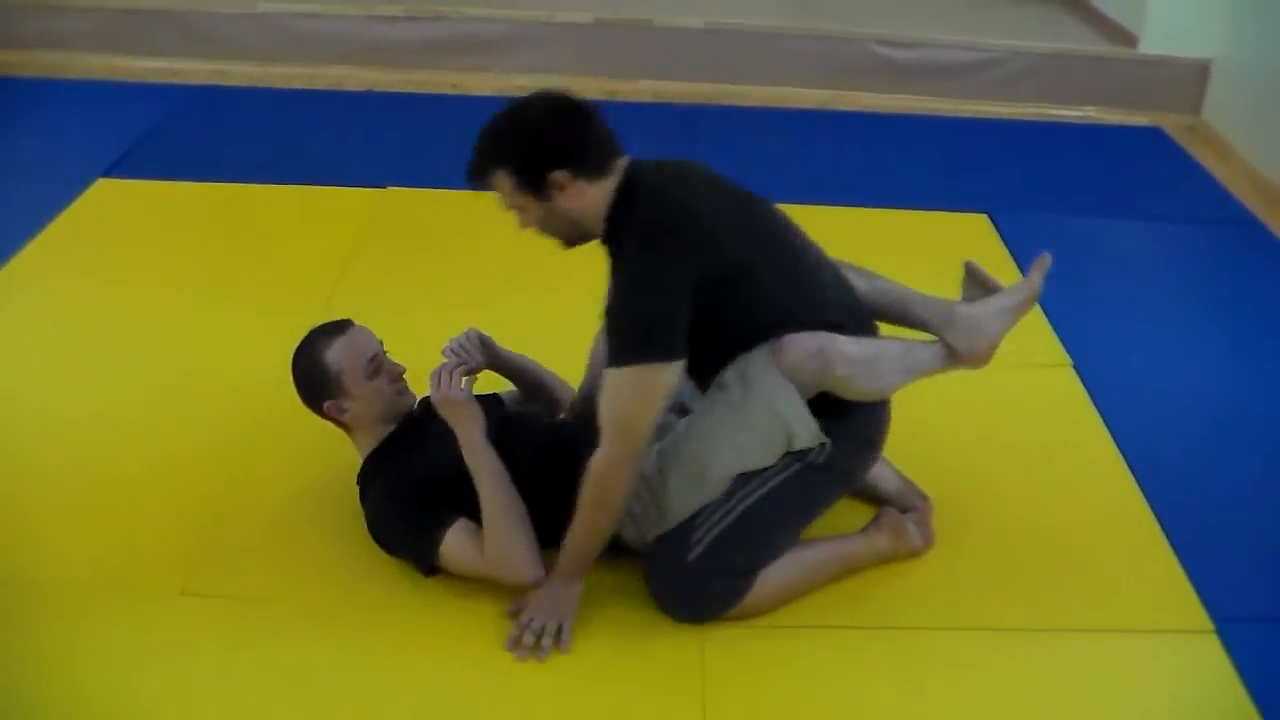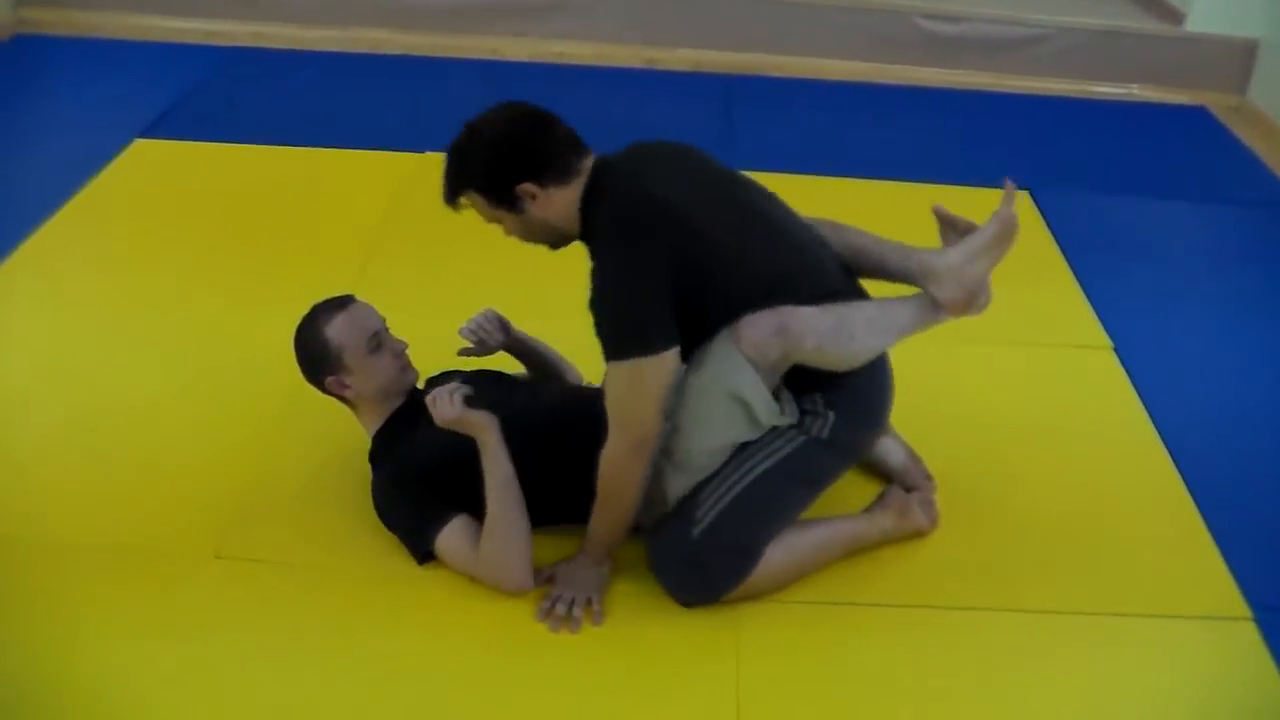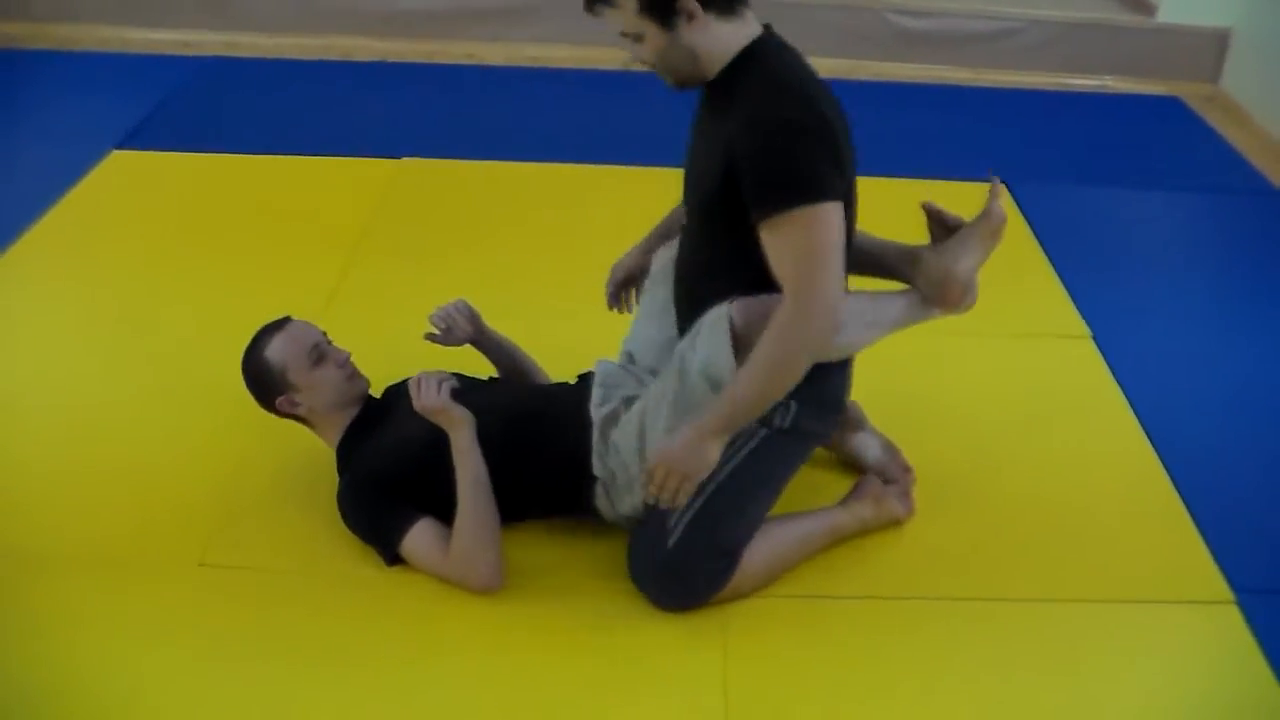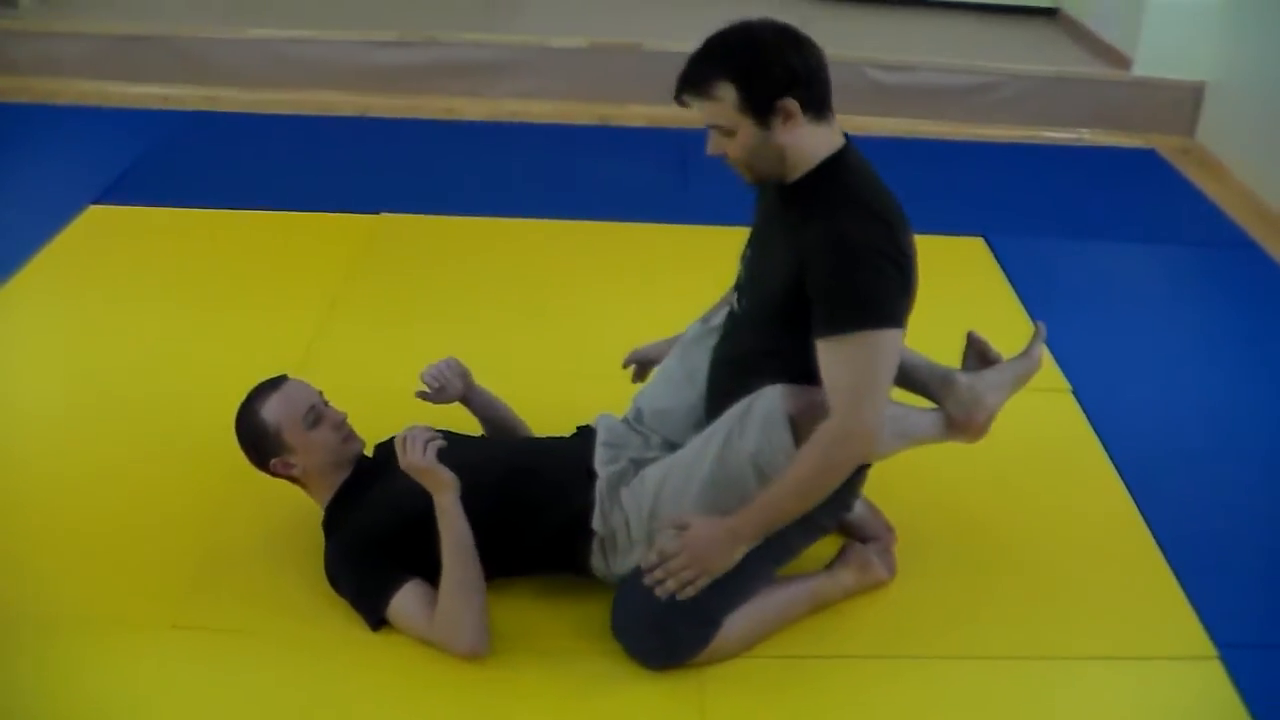
dt=0.7s
person 1, frame 1
left shoulder: (432, 414)
right shoulder: (396, 503)
left elbow: (560, 405)
right elbow: (520, 566)
left wrist: (497, 359)
right wrist: (471, 434)
right knee: (786, 359)
person 1, frame 2
left shoulder: (444, 391)
right shoulder: (403, 482)
left elbow: (570, 386)
right elbow: (513, 576)
left wrist: (512, 338)
right wrist: (488, 436)
person 1, frame 3
left shoulder: (405, 399)
right shoulder: (368, 489)
right elbow: (482, 573)
left wrist: (478, 332)
right wrist: (461, 433)
right hip: (625, 468)
right knee: (747, 320)
right ankle: (920, 331)
person 1, frame 4
left shoulder: (392, 454)
right shoulder: (355, 549)
right elbow: (467, 637)
left wrist: (468, 391)
right wrist: (445, 495)
left hip: (608, 455)
right hip: (618, 528)
left knee: (724, 335)
right knee: (788, 409)
right ankle: (953, 417)
person 2, frame 1
left shoulder: (654, 267)
right shoulder: (654, 186)
left elbow: (619, 457)
right elbow: (623, 330)
left wrist: (565, 579)
left hip: (825, 414)
right hip: (831, 362)
left knee: (683, 586)
left ankle: (872, 542)
person 2, frame 2
left shoulder: (627, 267)
right shoulder: (649, 163)
left elbow: (633, 442)
left wrist: (595, 556)
left hip: (831, 391)
right hip: (838, 340)
left knee: (689, 565)
left ankle: (886, 521)
person 2, frame 3
left shoulder: (779, 114)
right shoulder: (742, 76)
left elbow: (815, 309)
left wrist: (706, 433)
left hip: (780, 381)
right hip: (724, 354)
left knee: (668, 574)
right ankle: (834, 433)
person 2, frame 4
left shoulder: (851, 236)
right shoulder: (790, 178)
left elbow: (857, 427)
left wrist: (736, 534)
left hip: (788, 464)
right hip: (737, 429)
left knee: (651, 628)
